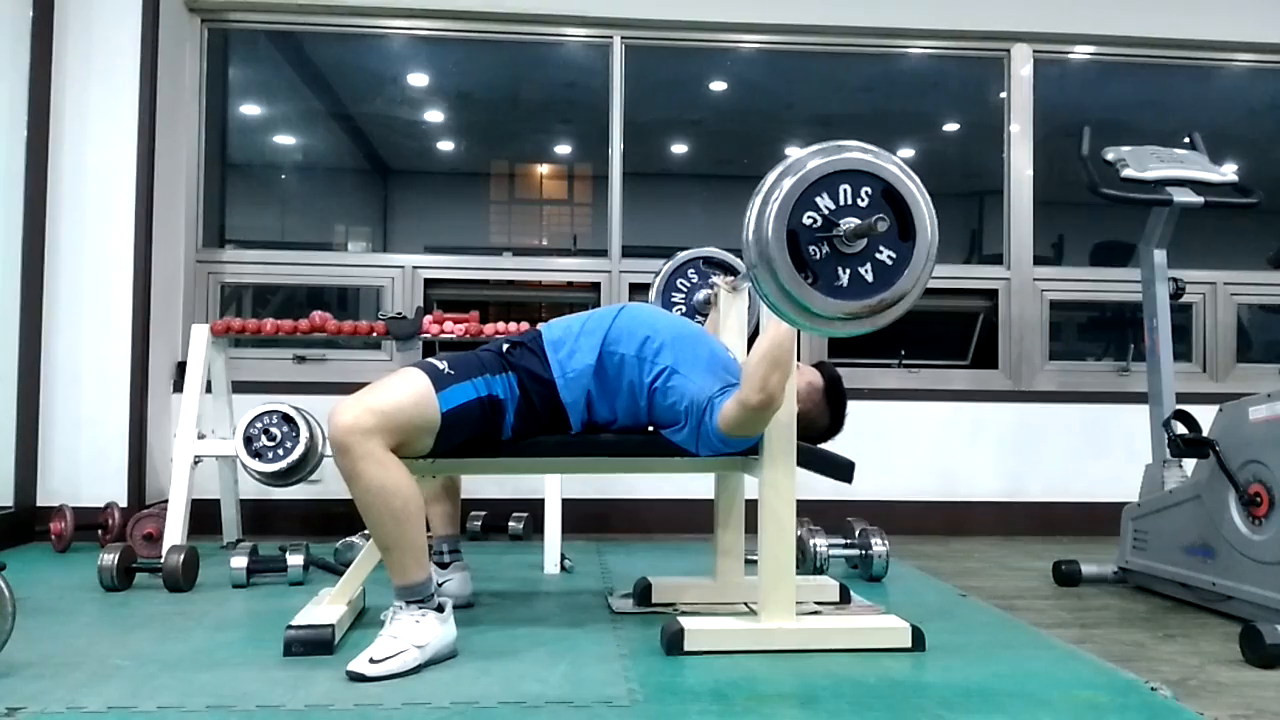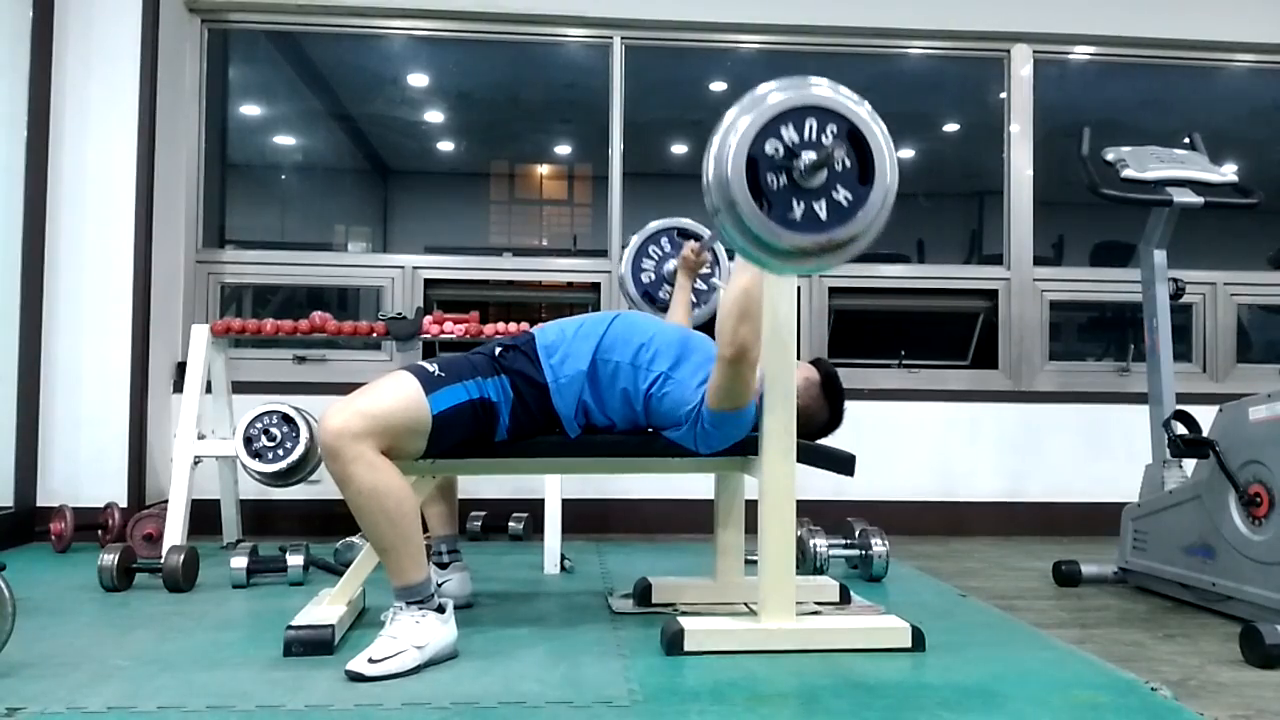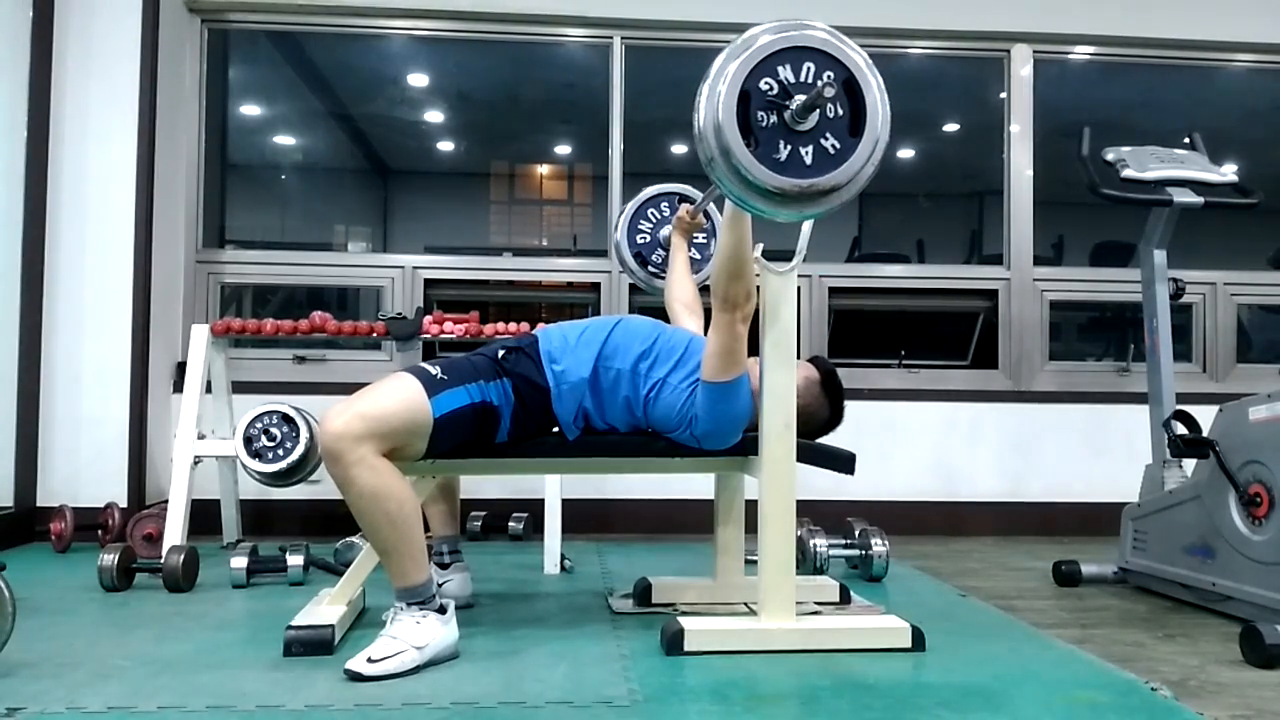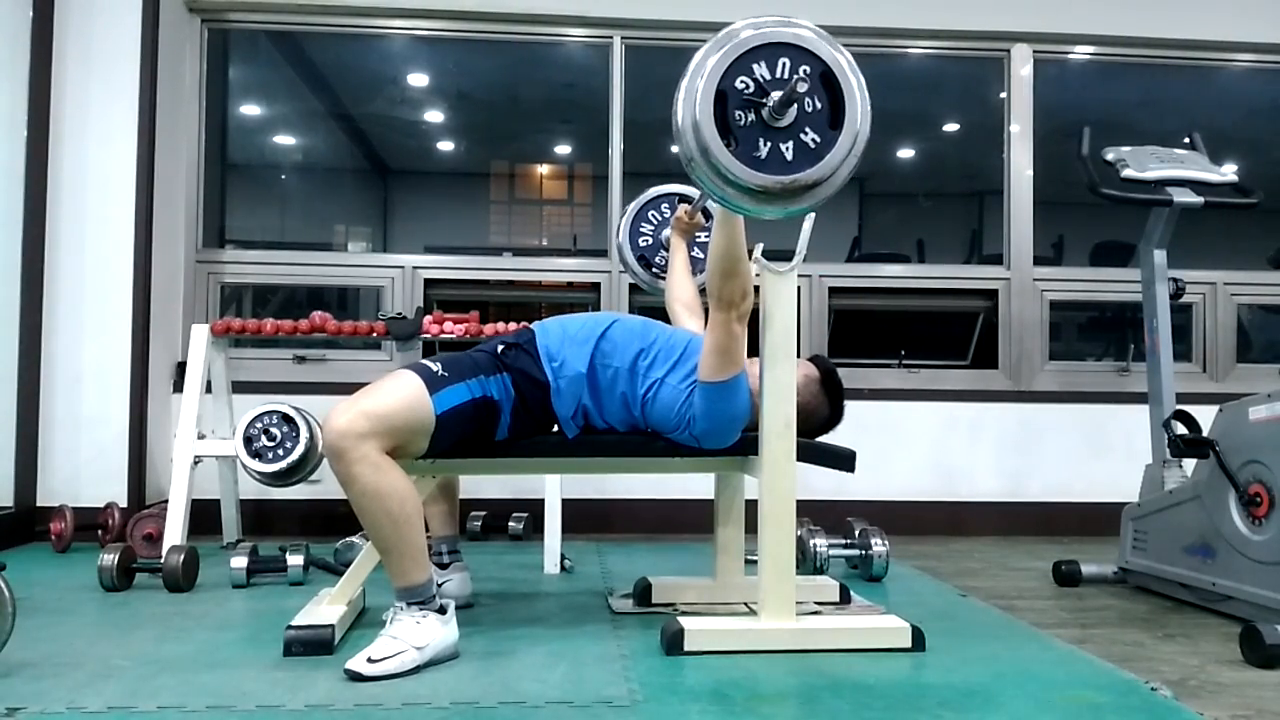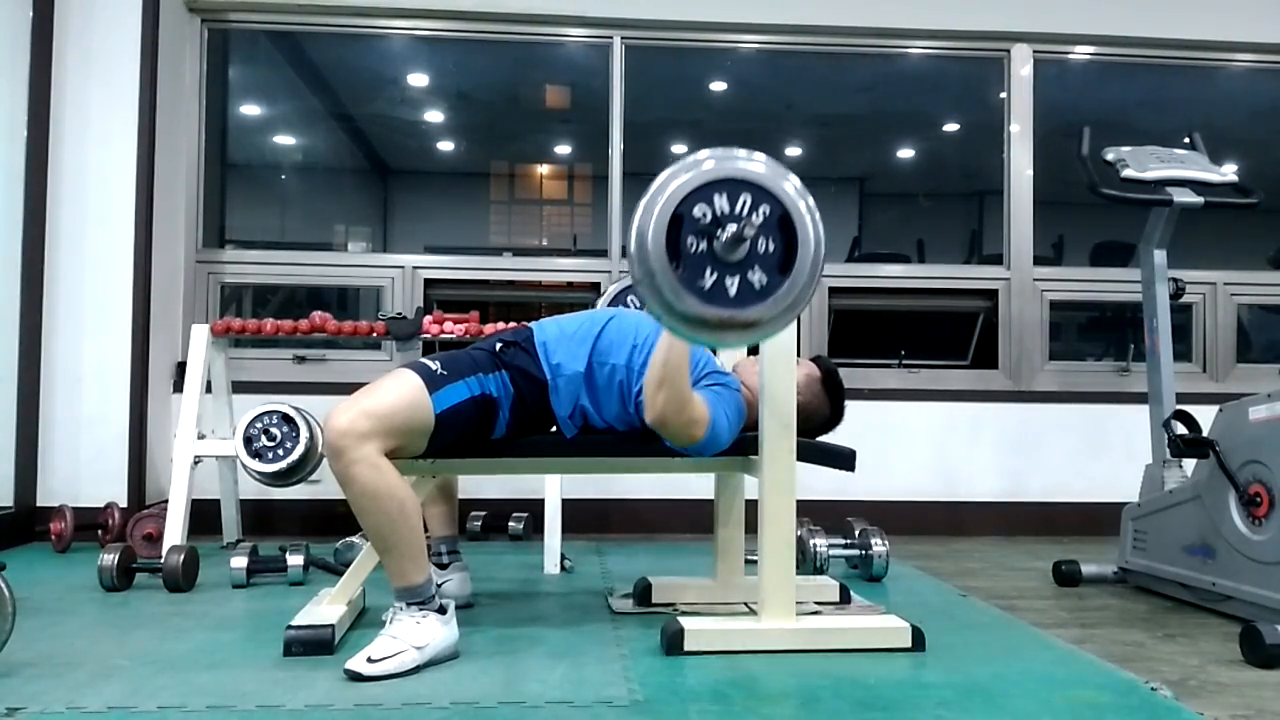
dt=0.7s
person 1, frame 1
left shoulder: (731, 416)
right shoulder: (730, 382)
left elbow: (761, 395)
right wrist: (722, 306)
left knee: (354, 425)
left ankle: (422, 614)
right ankle: (445, 567)
person 1, frame 2
left shoulder: (729, 413)
right shoulder: (726, 381)
left elbow: (735, 346)
right elbow: (676, 348)
right wrist: (685, 277)
left knee: (345, 431)
left ankle: (422, 613)
right ankle: (444, 566)
person 1, frame 3
left shoulder: (722, 414)
right shoulder: (720, 371)
left elbow: (733, 306)
right elbow: (684, 309)
right wrist: (679, 240)
left knee: (345, 433)
left ankle: (423, 614)
right ankle: (444, 567)
person 1, frame 4
left shoulder: (721, 412)
right shoulder: (719, 375)
left elbow: (731, 305)
right elbow: (688, 311)
right wrist: (678, 239)
left knee: (350, 432)
left ankle: (423, 614)
right ankle: (443, 567)
person 1, frame 5
left shoulder: (725, 406)
right shoulder: (726, 381)
left elbow: (663, 411)
left knee: (351, 431)
right knee: (402, 422)
left ankle: (423, 615)
right ankle: (444, 568)
